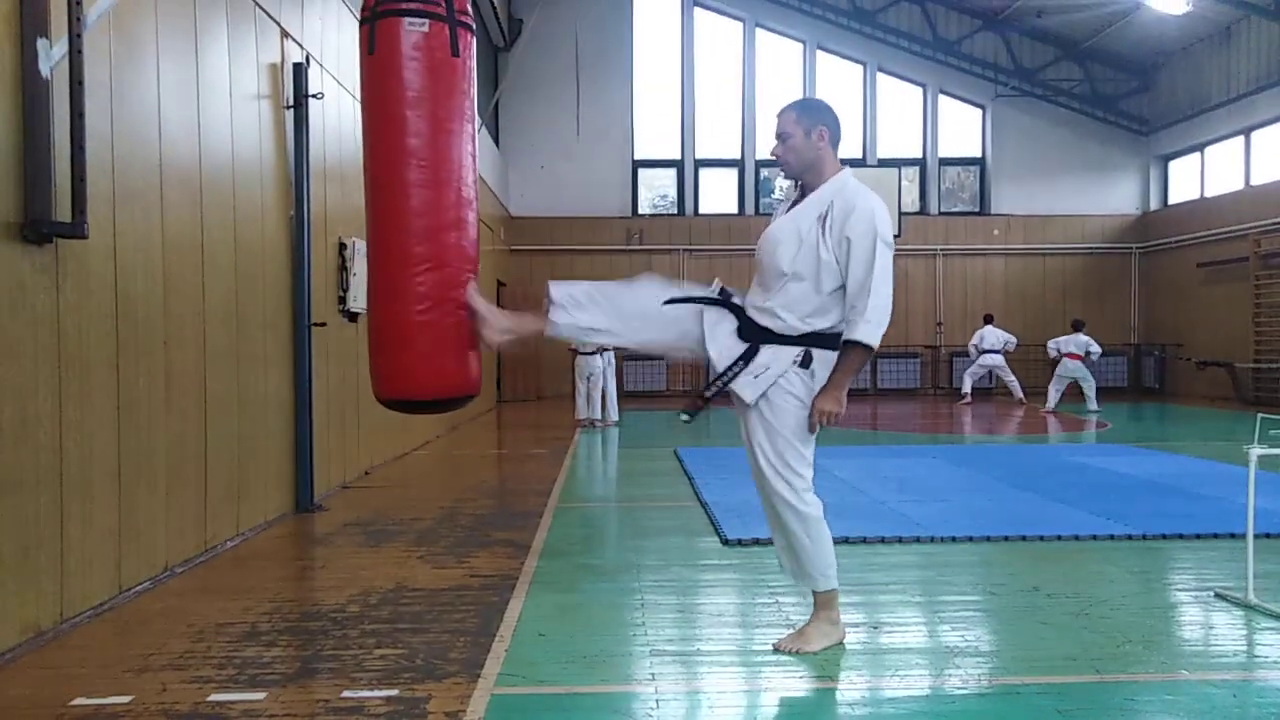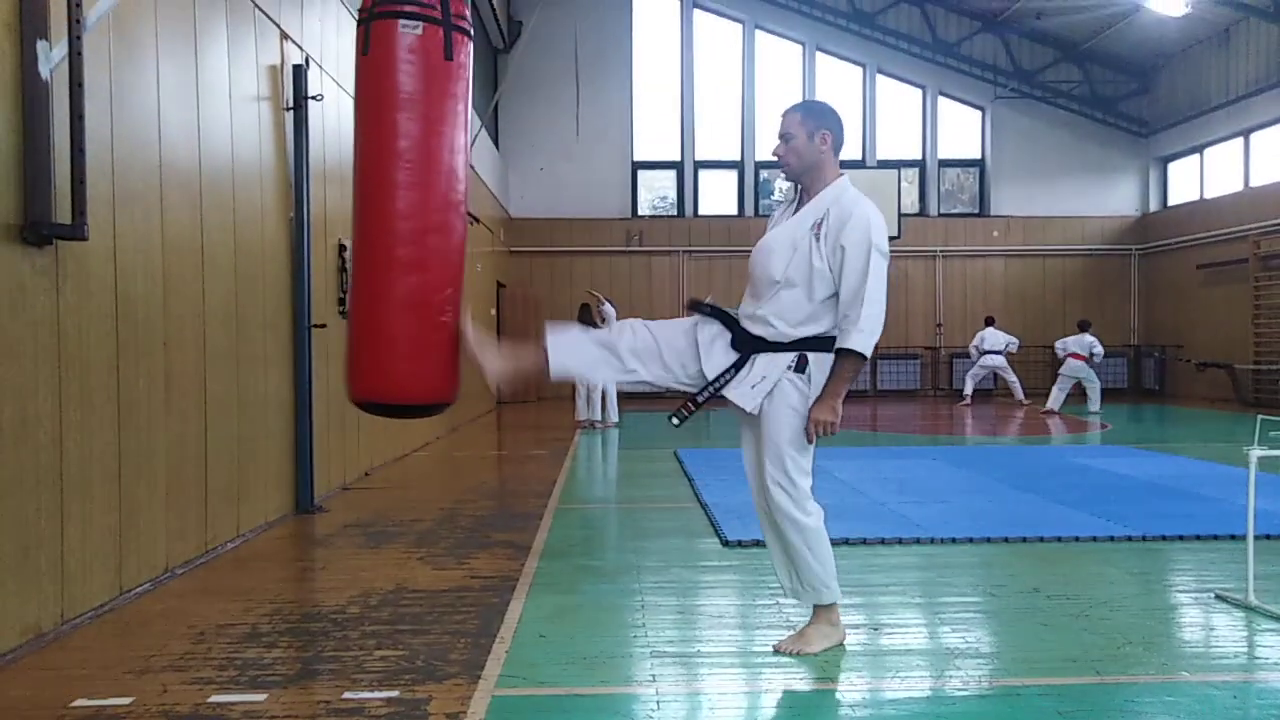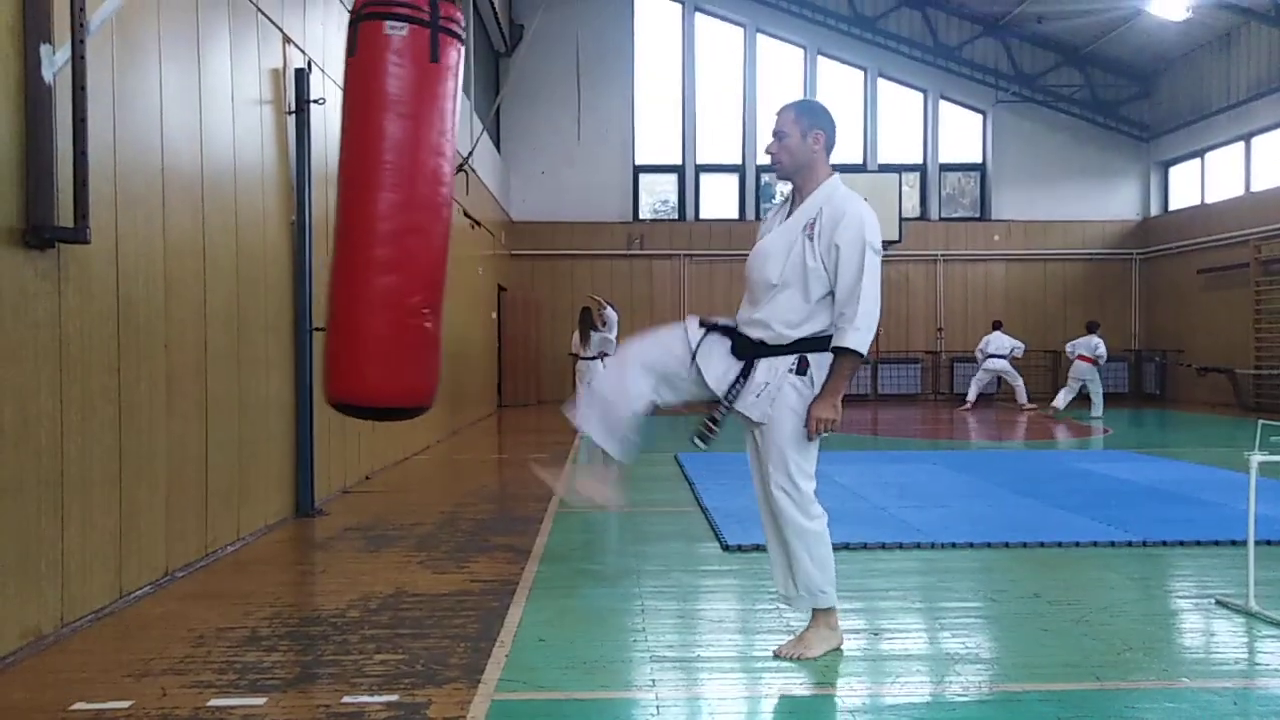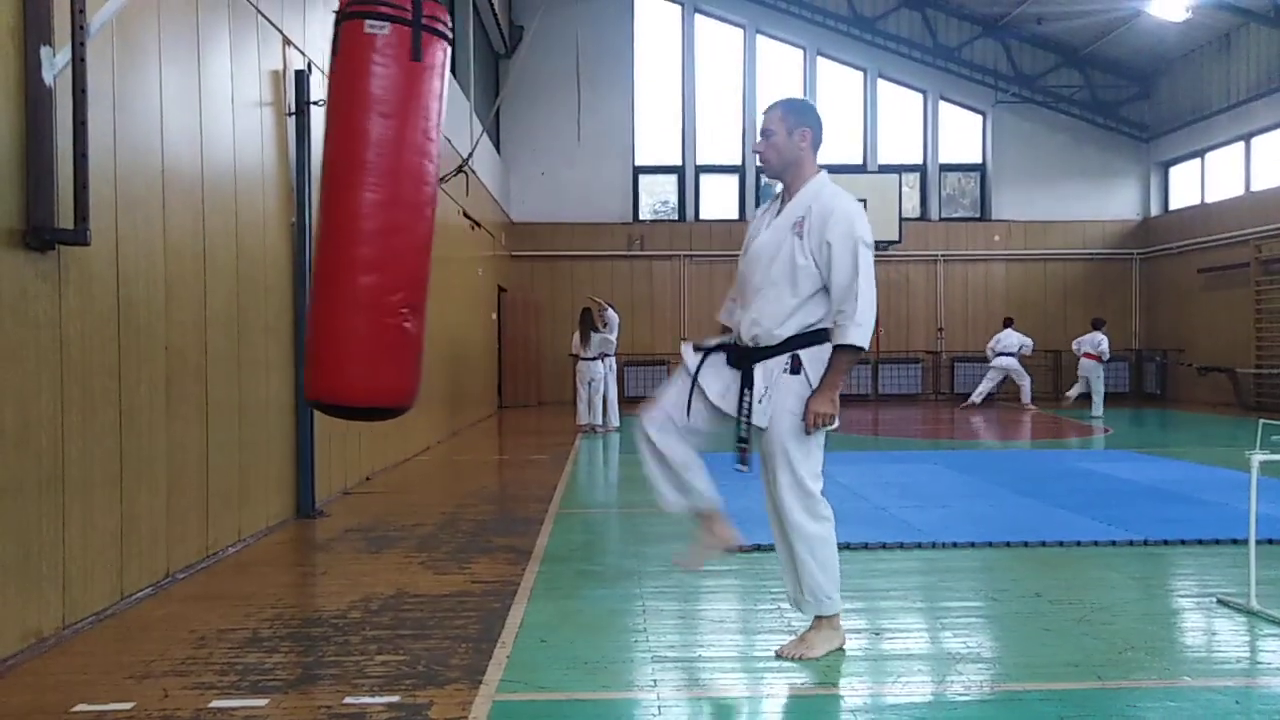
dt=0.1s
person 1, frame 1
left shoulder: (863, 210)
right shoulder: (791, 205)
left elbow: (872, 312)
left wrist: (837, 389)
left hip: (791, 366)
right hip: (739, 334)
left knee: (785, 484)
right knee: (642, 299)
left ankle: (827, 615)
right ankle: (513, 323)
person 1, frame 2
left shoulder: (858, 217)
right shoulder: (789, 209)
left elbow: (864, 321)
left wrist: (832, 398)
left hip: (785, 374)
right hip: (731, 345)
left knee: (785, 495)
right knee: (629, 343)
left ankle: (826, 617)
right ankle: (511, 362)
person 1, frame 3
left shoulder: (851, 216)
right shoulder: (783, 210)
left elbow: (859, 317)
left wrist: (832, 395)
left hip: (789, 375)
right hip: (736, 351)
left knee: (788, 497)
right knee: (635, 357)
left ankle: (825, 623)
right ankle: (600, 464)
person 1, frame 4
left shoulder: (837, 211)
right shoulder: (768, 212)
left elbow: (856, 310)
left wrist: (828, 389)
right wrist: (721, 346)
left hip: (792, 374)
right hip: (739, 361)
left knee: (795, 498)
right knee: (662, 424)
left ankle: (826, 622)
right ankle: (713, 523)
